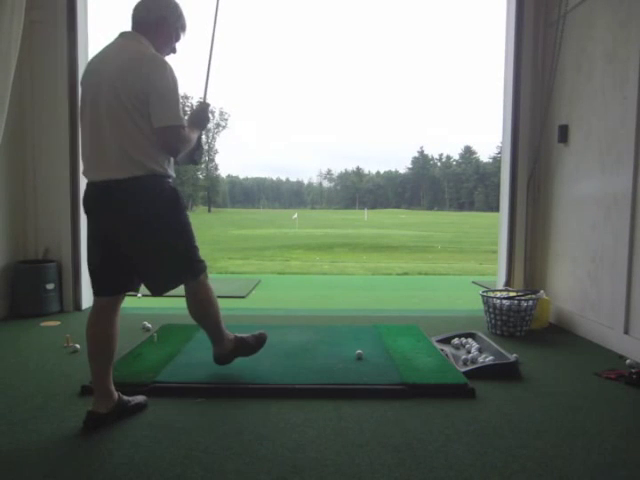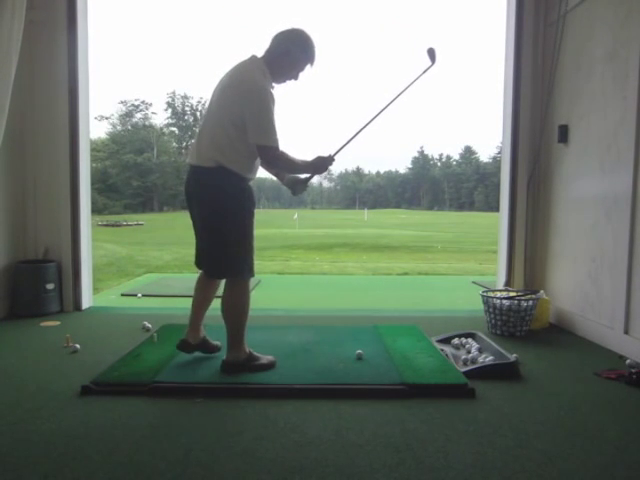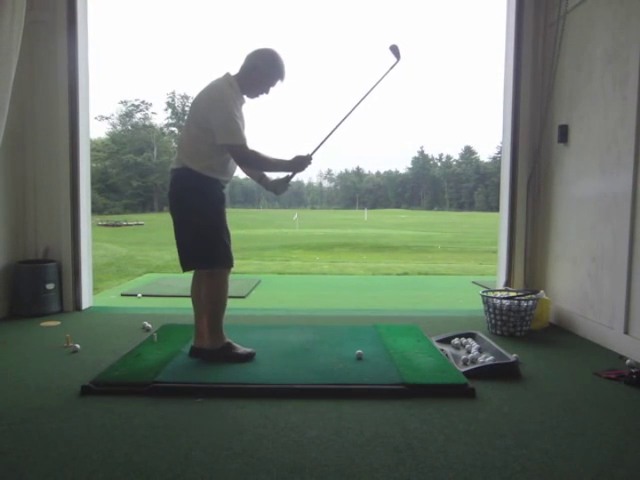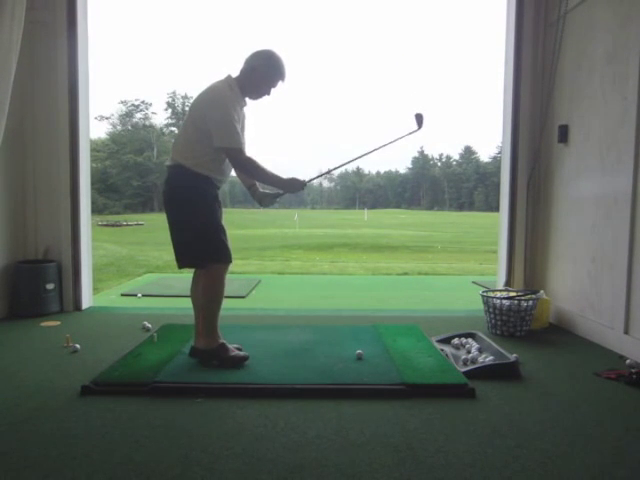
dt=1s
person 1, frame 1
left shoulder: (96, 63)
right shoulder: (155, 67)
right elbow: (173, 142)
left wrist: (182, 133)
right wrist: (195, 127)
left hip: (101, 191)
right hip: (145, 191)
left knee: (107, 297)
right knee: (193, 275)
left ankle: (103, 399)
right ankle: (224, 344)
person 1, frame 2
left shoulder: (243, 73)
right shoulder: (257, 87)
right elbow: (270, 155)
left wrist: (287, 179)
right wrist: (311, 166)
left hip: (203, 178)
right hip: (223, 183)
left knee: (213, 265)
right knee: (236, 272)
left ankle: (194, 334)
right ankle: (236, 353)
person 1, frame 3
left shoulder: (228, 95)
right shoulder: (222, 96)
left elbow: (238, 155)
right elbow: (242, 155)
left wrist: (268, 182)
right wrist: (289, 165)
left hip: (198, 187)
right hip: (195, 187)
left knee: (207, 266)
right knee: (218, 265)
left ankle: (202, 339)
right ankle: (215, 342)
person 1, frame 4
left shoulder: (234, 99)
right shoulder: (221, 98)
left elbow: (236, 158)
right elbow: (238, 159)
left wrist: (255, 191)
right wrist: (281, 184)
left hip: (200, 187)
right hip: (188, 186)
left knee: (207, 264)
right knee: (216, 262)
left ankle: (204, 339)
right ankle: (208, 342)
